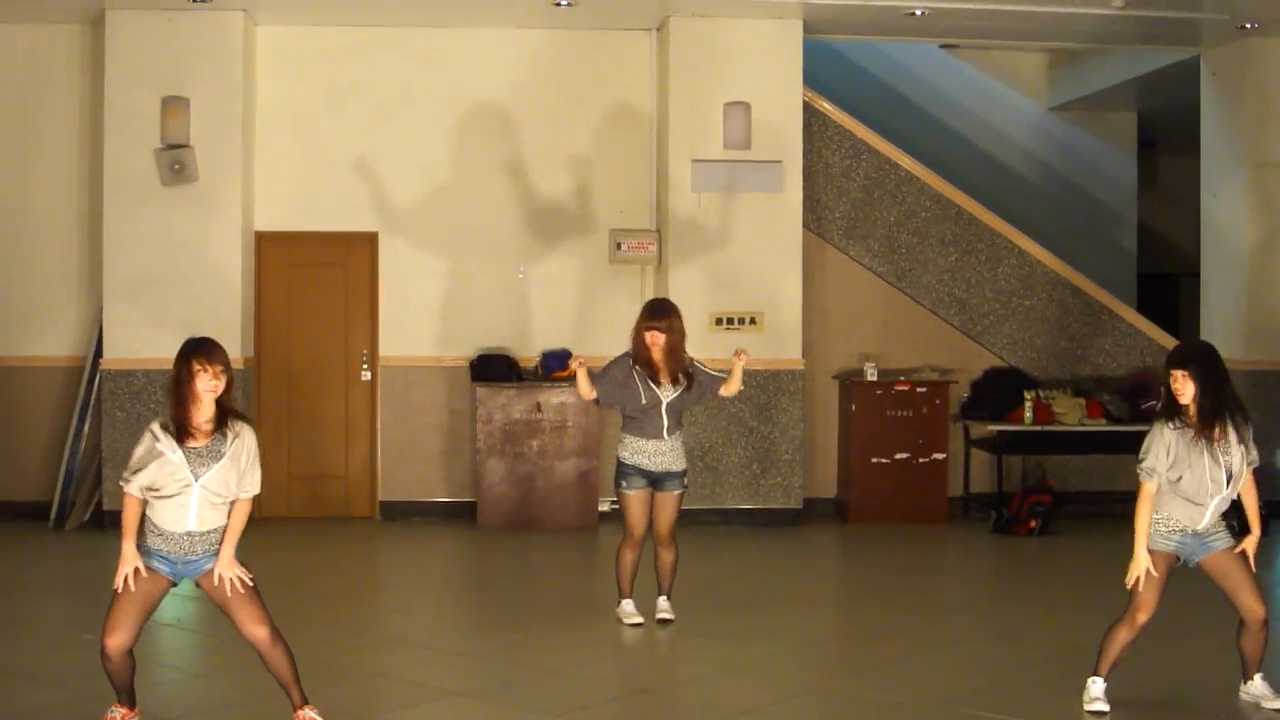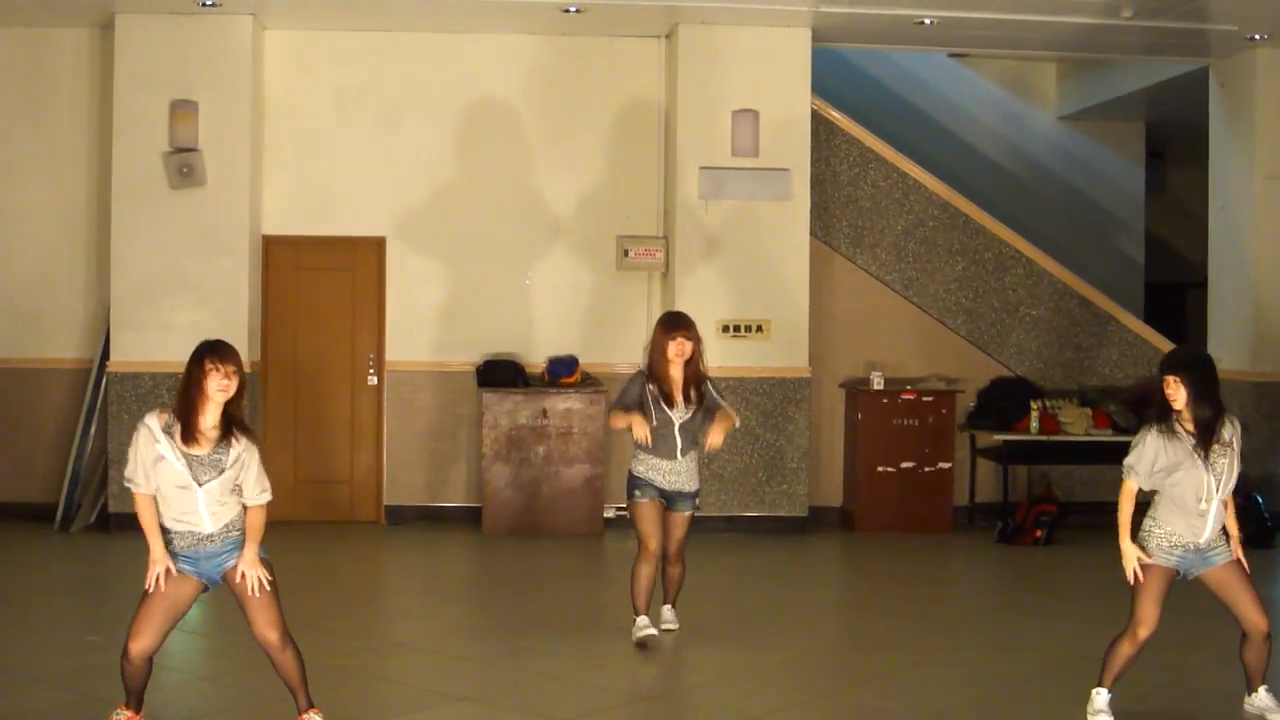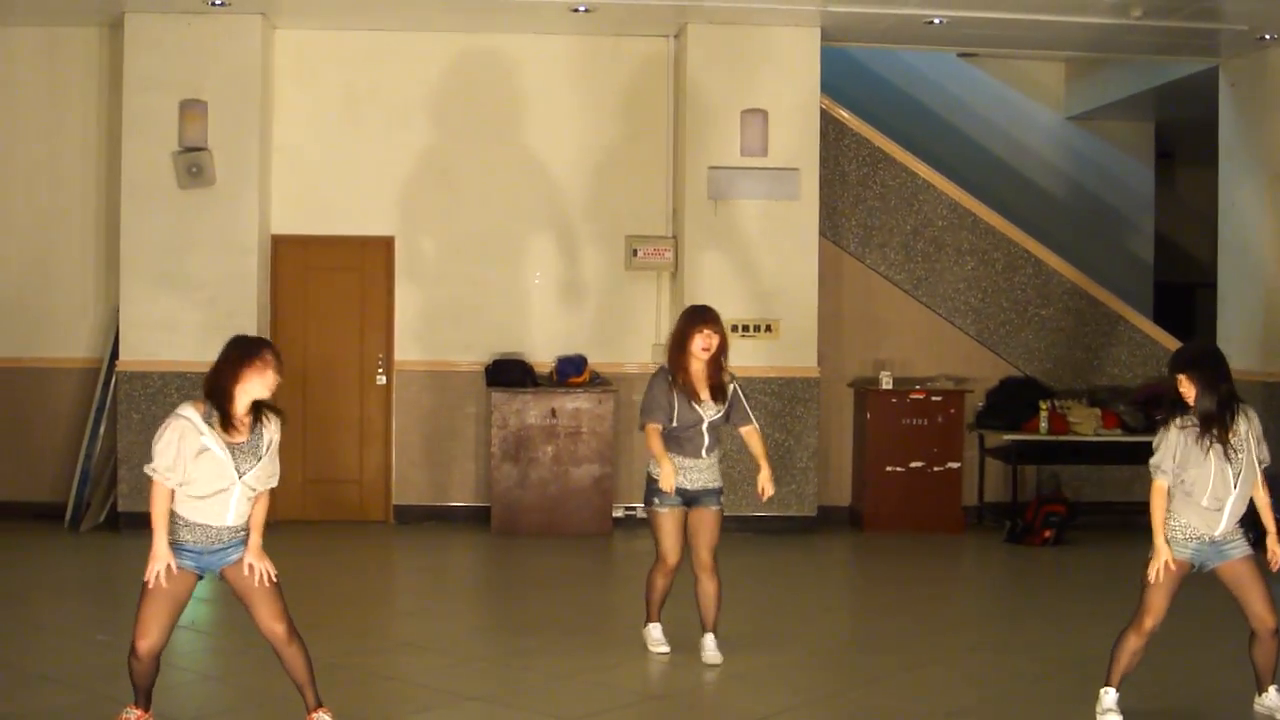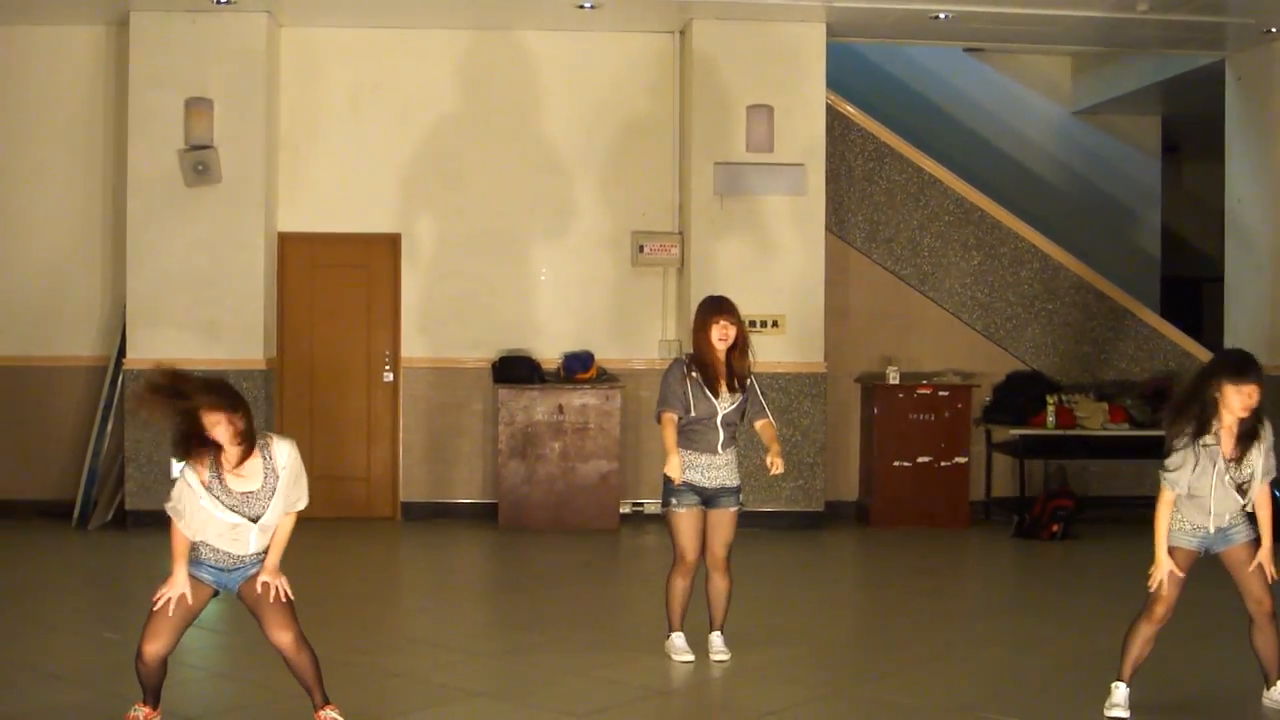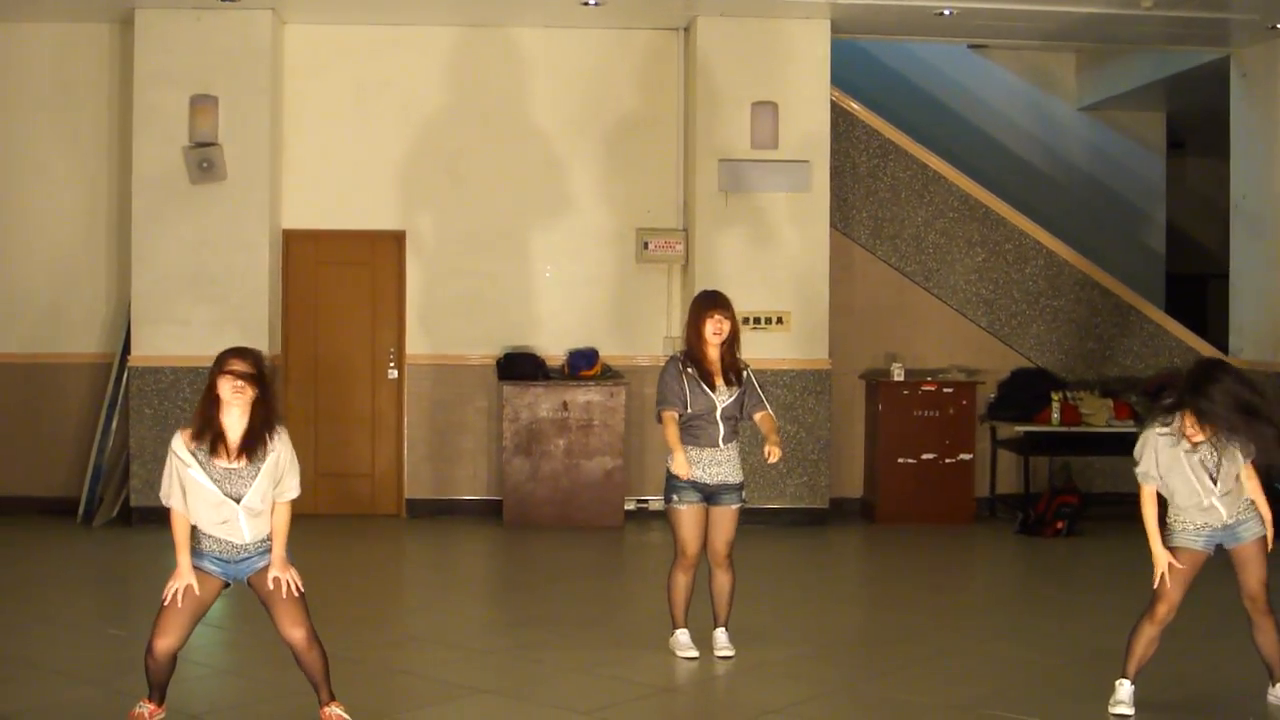
dt=0.4s
person 1, frame 1
left shoulder: (239, 434)
right shoulder: (159, 435)
left elbow: (244, 496)
right elbow: (133, 491)
left wrist: (227, 552)
right wrist: (128, 547)
left hip: (212, 551)
right hip: (155, 552)
left knee: (261, 632)
right knee: (114, 642)
person 1, frame 2
left shoulder: (240, 443)
right shoulder: (158, 429)
left elbow: (256, 501)
right elbow: (142, 491)
left wrist: (251, 552)
right wrist: (157, 549)
left hip: (234, 547)
right hip: (181, 554)
left knee: (274, 637)
right knee: (137, 647)
person 1, frame 3
left shoulder: (267, 425)
right shoulder: (191, 421)
right elbow: (162, 481)
left wrist: (255, 544)
right wrist: (159, 544)
left hip: (236, 543)
right hip: (182, 544)
left knee: (280, 630)
right knee: (145, 644)
person 1, frame 4
left shoulder: (283, 453)
right shoulder: (198, 473)
left elbow: (290, 509)
right elbow: (182, 525)
left wrist: (273, 564)
right wrist: (178, 575)
left hip: (255, 562)
right hip: (203, 562)
left knee: (287, 637)
right knee: (151, 649)
person 1, frame 5
left shoulder: (275, 440)
right shoulder: (187, 445)
left elbow: (282, 500)
right elbow: (179, 507)
left wrist: (279, 558)
right wrist: (183, 564)
left hip: (262, 551)
right hip: (207, 553)
left knee: (300, 634)
right knee: (162, 644)
person 2, frame 1
left shoulder: (1235, 422)
right shoulder: (1168, 429)
left elbow: (1246, 477)
right elbow: (1148, 488)
right wrist: (1139, 548)
left hip: (1211, 530)
right hip: (1164, 528)
right knee: (1139, 613)
right ankle: (1096, 684)
person 2, frame 2
left shoulder: (1228, 427)
right shoulder: (1157, 435)
left elbow: (1224, 488)
right elbow: (1129, 487)
left wrist: (1234, 534)
right wrist: (1125, 541)
left hip: (1211, 543)
right hip: (1162, 542)
right knee: (1141, 629)
person 2, frame 3
left shoulder: (1246, 419)
right shoulder: (1176, 428)
right elbow: (1160, 487)
right wrist: (1159, 543)
left hip: (1229, 537)
right hip: (1181, 535)
right knee: (1147, 621)
person 2, frame 4
right shoulder: (1193, 438)
right elbow: (1167, 494)
right wrist: (1160, 553)
left hip: (1234, 524)
right hip: (1187, 525)
right knee: (1158, 608)
right ankle: (1120, 688)
person 2, frame 5
left shoulder: (1228, 428)
right shoulder: (1157, 435)
left elbow: (1244, 467)
right elbow: (1147, 492)
right wrist: (1156, 546)
left hip: (1242, 518)
right hip: (1190, 526)
right knee: (1161, 609)
right ankle: (1124, 686)
person 3, frame 1
left shoulder: (686, 368)
right shoulder: (626, 366)
left elbow: (728, 389)
right elbow: (590, 393)
left wrist: (737, 366)
right wrist: (580, 372)
left hip: (672, 462)
right hip: (634, 461)
left knee: (665, 536)
right knee: (635, 535)
left ankle: (664, 599)
right ankle: (625, 602)
person 3, frame 2
left shoulder: (700, 384)
right shoulder: (644, 381)
left elbow: (726, 415)
right elbow: (614, 418)
left wrist: (722, 424)
right wrist: (633, 418)
left hip: (685, 479)
right hip: (646, 476)
left knee: (673, 554)
right knee: (650, 548)
left ankle: (668, 607)
right ankle: (641, 620)
person 3, frame 3
left shoulder: (725, 382)
right shoulder: (665, 379)
left elbow: (747, 426)
right elbow: (651, 428)
left wrist: (764, 466)
right wrist: (664, 463)
left hip: (708, 481)
right hip: (670, 478)
left knee: (706, 562)
right knee: (669, 560)
left ankle: (708, 638)
right ankle: (653, 625)
person 3, frame 4
left shoulder: (742, 376)
right shoulder: (682, 370)
left elbow: (761, 420)
right elbow: (668, 416)
left wrist: (774, 448)
right wrist: (672, 453)
left hip: (726, 479)
right hip: (686, 477)
left knee: (719, 561)
right knee: (687, 560)
left ankle: (716, 635)
right ankle: (675, 635)
person 3, frame 5
left shoulder: (739, 370)
right shoulder: (678, 367)
left elbow: (761, 411)
right elbow: (668, 415)
left wrist: (772, 436)
right wrist: (677, 451)
left hip: (728, 474)
right hip: (688, 473)
left knee: (721, 556)
right knee: (688, 556)
left ankle: (721, 631)
right ankle: (679, 632)
